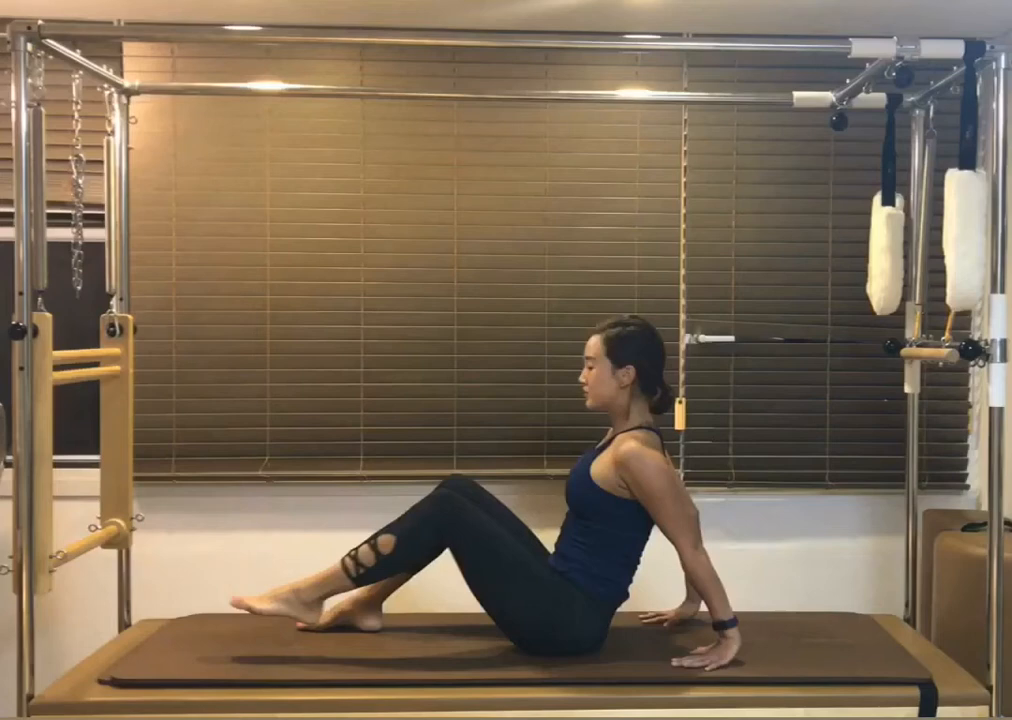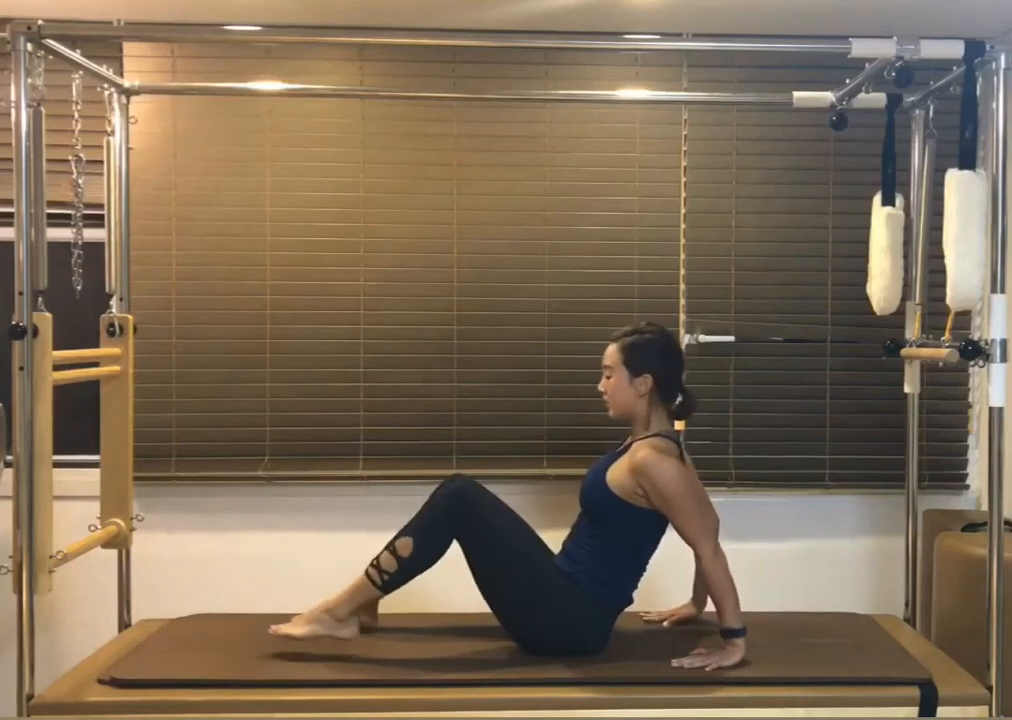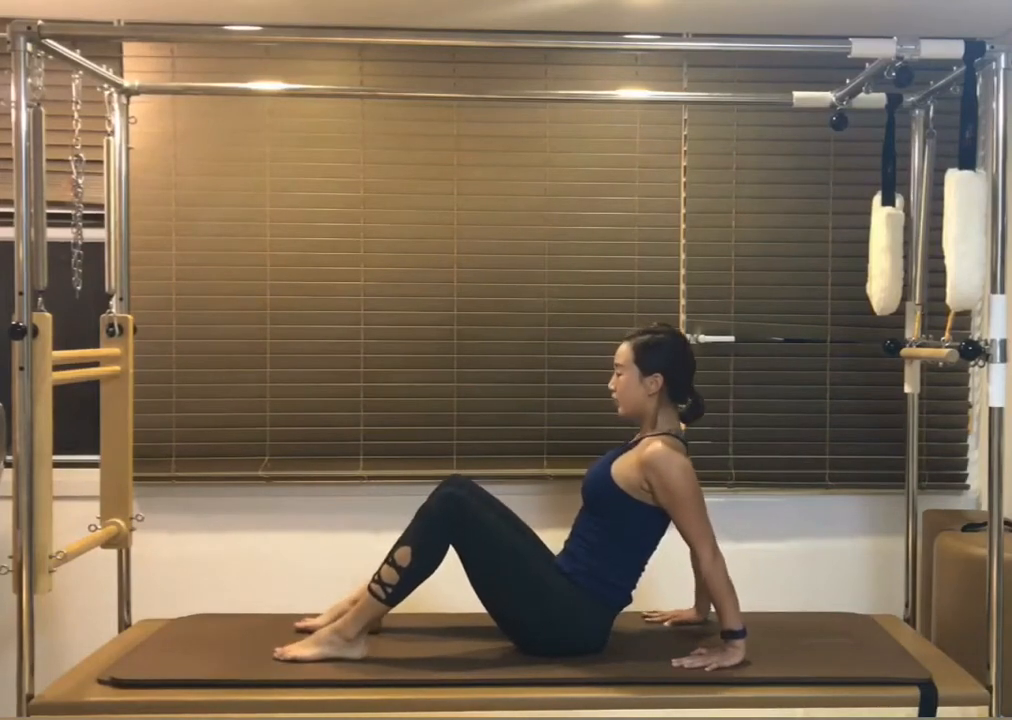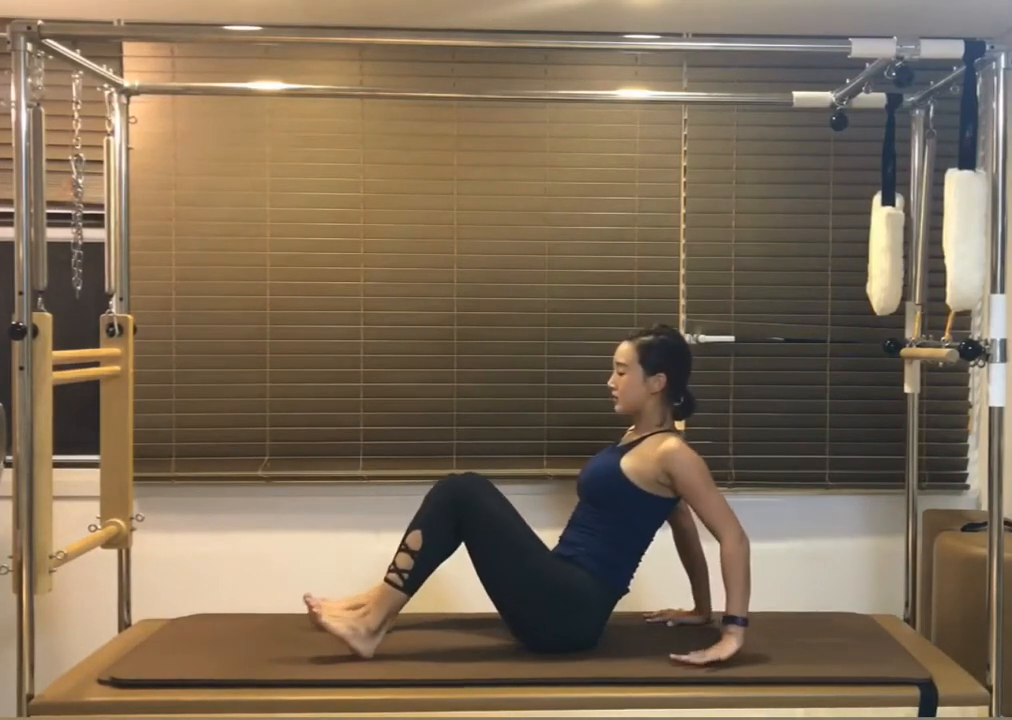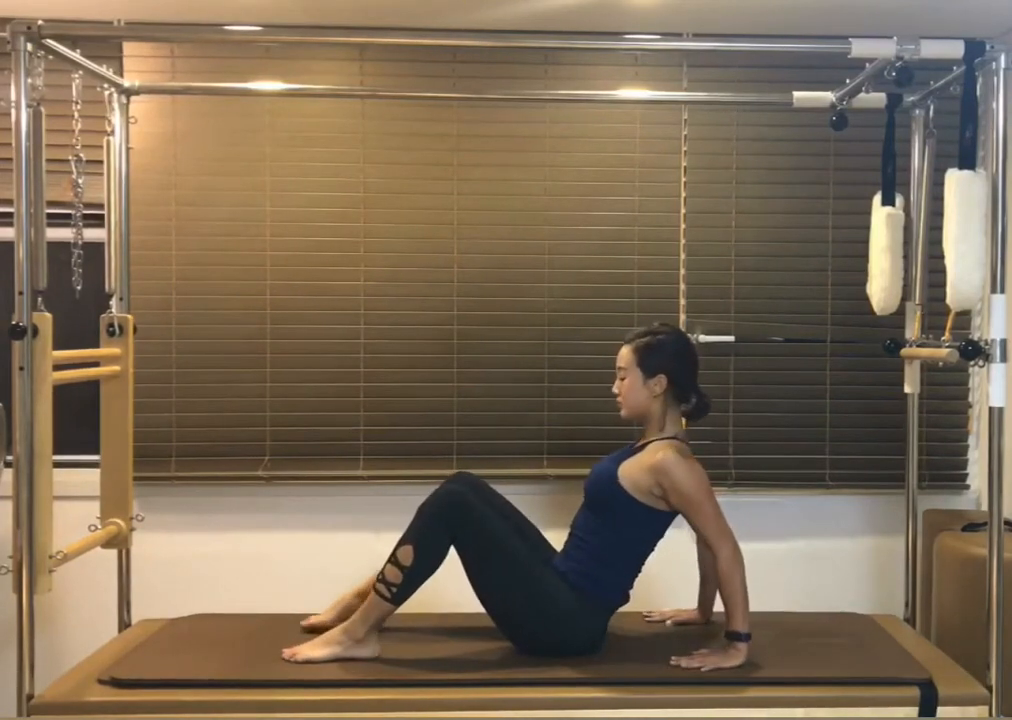
dt=1s
person 1, frame 1
left shoulder: (635, 455)
right shoulder: (627, 436)
left elbow: (690, 544)
right elbow: (690, 516)
left wrist: (728, 634)
right wrist: (690, 603)
left hip: (567, 621)
right hip: (557, 597)
left knee: (446, 513)
right knee: (459, 492)
left ankle: (308, 596)
right ankle: (365, 604)
person 1, frame 2
left shoulder: (651, 461)
right shoulder: (654, 443)
left elbow: (709, 548)
right elbow: (710, 518)
left wrist: (734, 640)
right wrist: (696, 603)
left hip: (568, 622)
right hip: (563, 595)
left knee: (457, 502)
right knee: (460, 492)
left ankle: (341, 613)
right ankle: (361, 598)
person 1, frame 3
left shoulder: (660, 458)
right shoulder: (650, 441)
left elbow: (708, 550)
right elbow: (695, 541)
left wrist: (734, 641)
right wrist: (701, 610)
left hip: (569, 622)
right hip: (562, 594)
left knee: (449, 509)
right knee: (458, 492)
left ankle: (347, 634)
right ankle: (365, 604)
person 1, frame 4
left shoulder: (670, 454)
right shoulder: (637, 438)
left elbow: (733, 536)
right elbow: (685, 530)
left wrist: (734, 630)
right wrist: (700, 609)
left hip: (569, 610)
right hip: (558, 595)
left knee: (456, 494)
right knee: (467, 489)
left ankle: (370, 625)
right ankle: (380, 601)
person 1, frame 5
left shoulder: (667, 463)
right shoulder: (655, 445)
left elbow: (726, 548)
right elbow: (706, 537)
left wrist: (737, 643)
right wrist: (702, 611)
left hip: (564, 622)
right hip: (560, 590)
left knee: (451, 505)
right knee: (465, 488)
left ankle: (356, 635)
right ankle: (367, 599)
